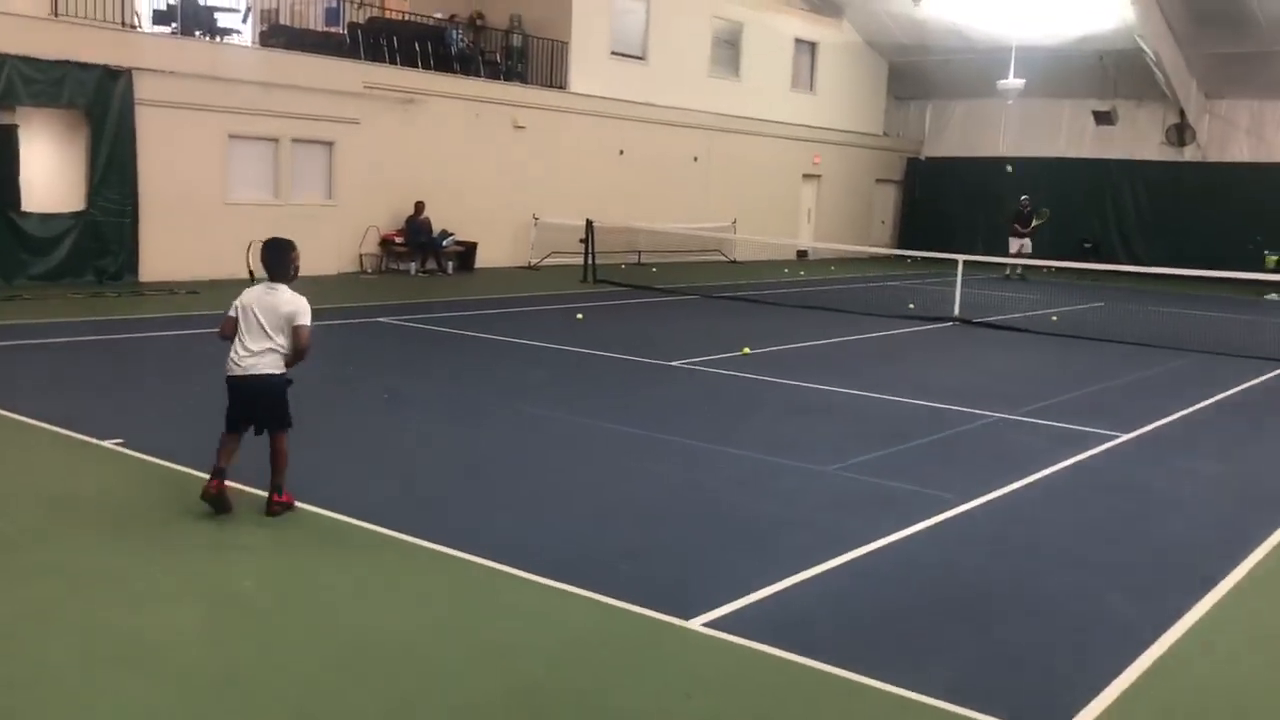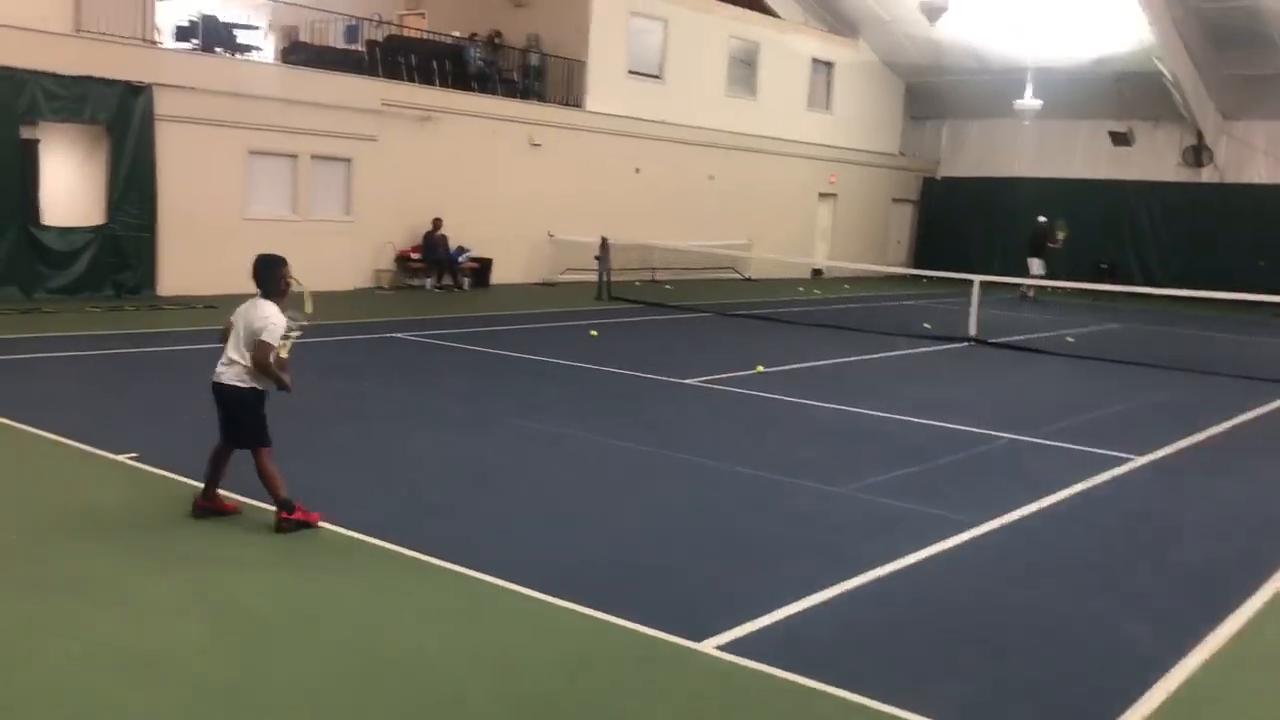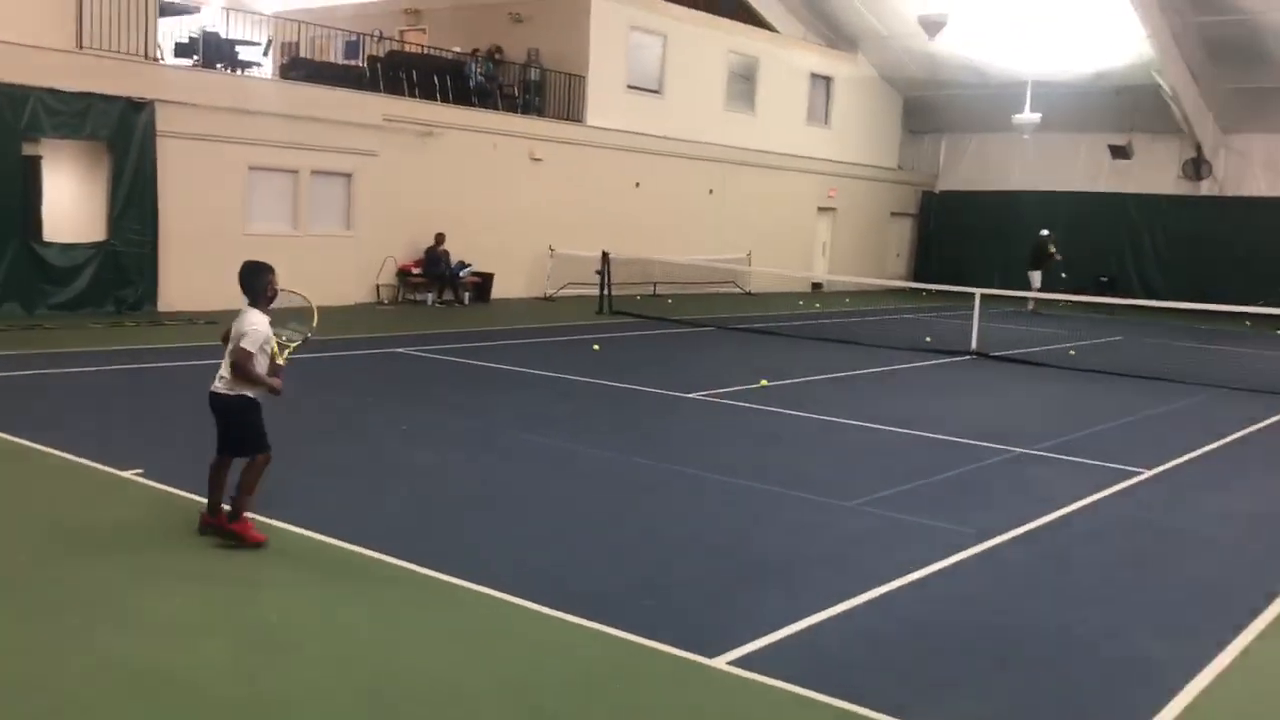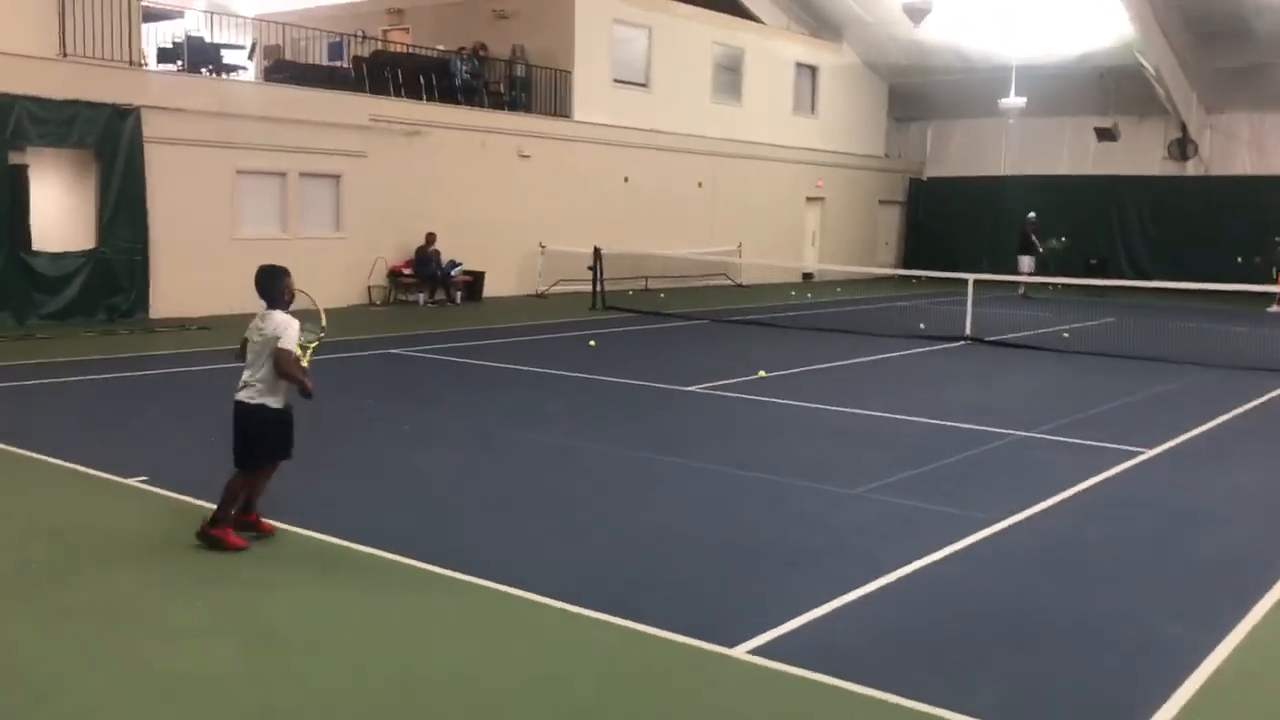
dt=0.3s
person 1, frame 1
left shoulder: (247, 295)
right shoulder: (298, 303)
left elbow: (225, 332)
right elbow: (303, 345)
right wrist: (291, 361)
left hip: (238, 374)
right hip: (270, 376)
left knee: (232, 430)
right knee: (278, 433)
left ankle: (217, 481)
right ankle: (277, 495)
person 1, frame 2
left shoulder: (247, 307)
right shoulder: (275, 319)
left elbow: (226, 336)
right elbow: (261, 360)
right wrist: (282, 379)
left hip: (223, 381)
right hip: (244, 388)
left knee: (228, 441)
right knee: (261, 450)
left ankle: (207, 498)
right ankle: (287, 511)
person 1, frame 3
left shoulder: (246, 315)
right shoulder: (258, 325)
left elbow: (226, 340)
right elbow: (238, 365)
left wrist: (268, 360)
right wrist: (267, 383)
left hip: (225, 395)
right hip: (237, 399)
left knee: (226, 455)
right knee: (260, 455)
left ankle: (213, 514)
right ankle: (235, 520)
person 1, frame 4
left shoulder: (259, 320)
right shoulder: (288, 324)
left elbow: (243, 353)
right elbow: (283, 365)
right wrist: (304, 383)
left hip: (249, 401)
right hip: (263, 406)
left knee: (271, 460)
right knee: (252, 469)
left ankle: (247, 513)
right ankle: (216, 526)
